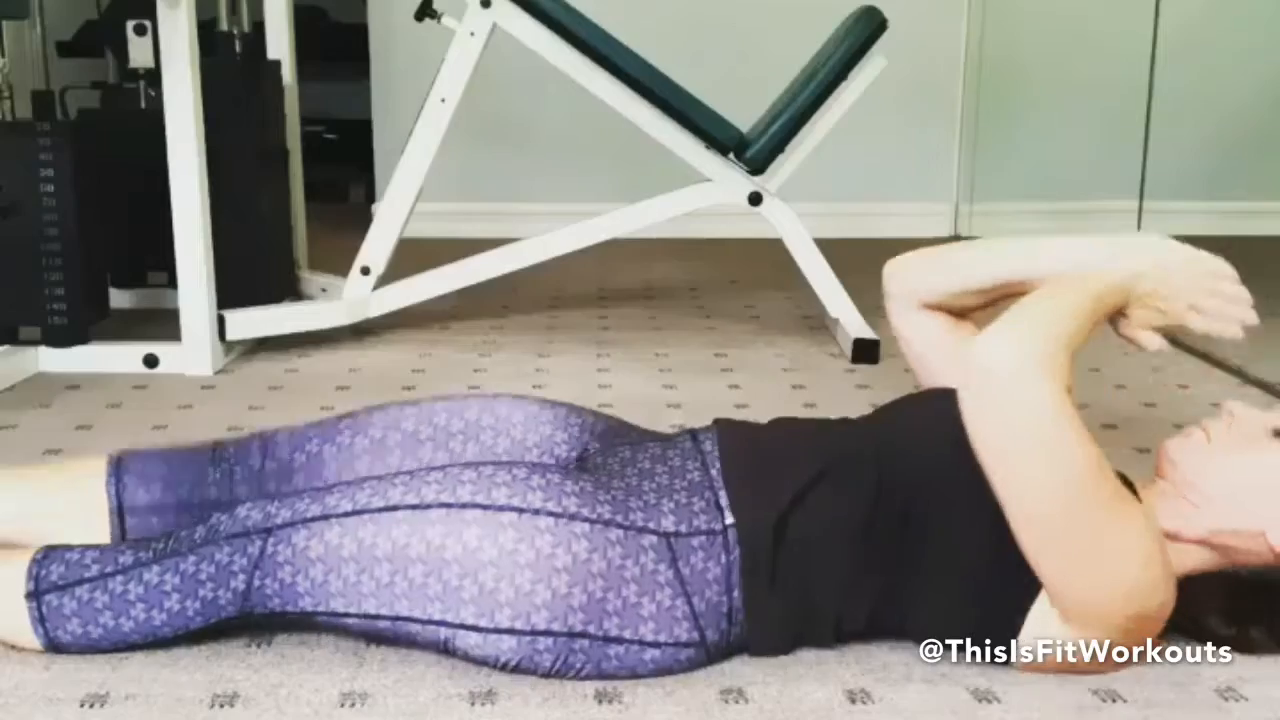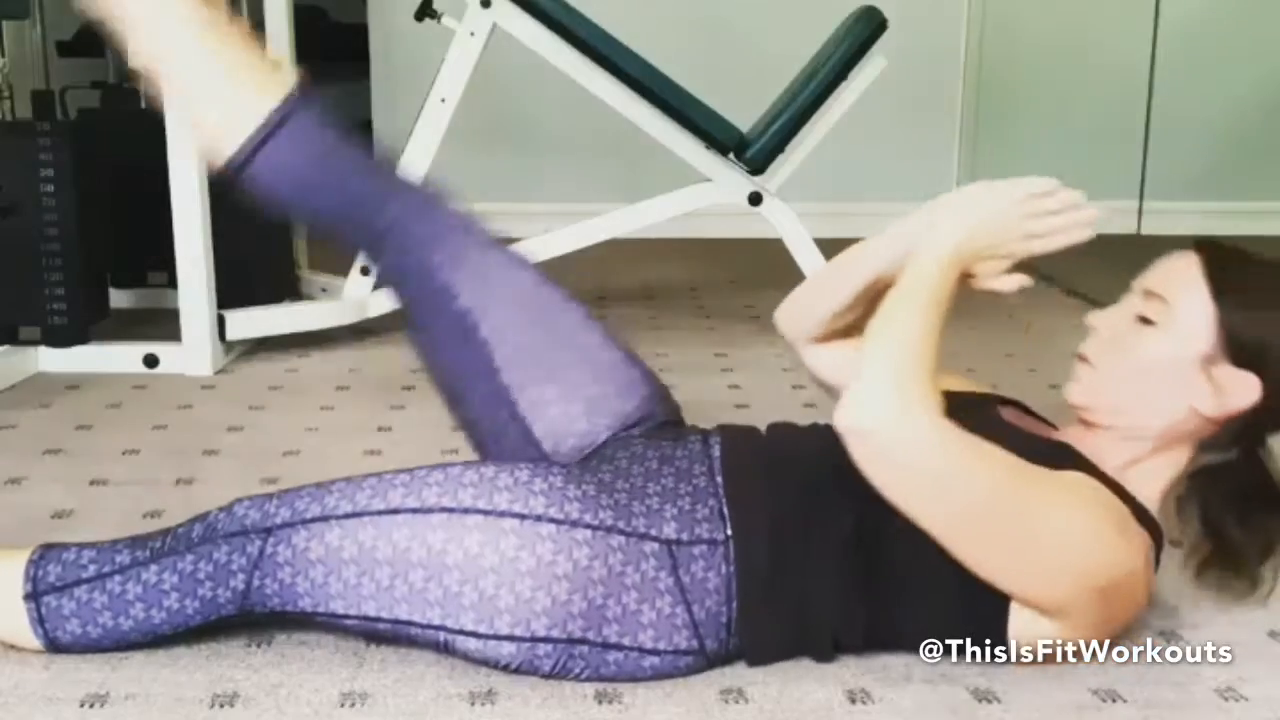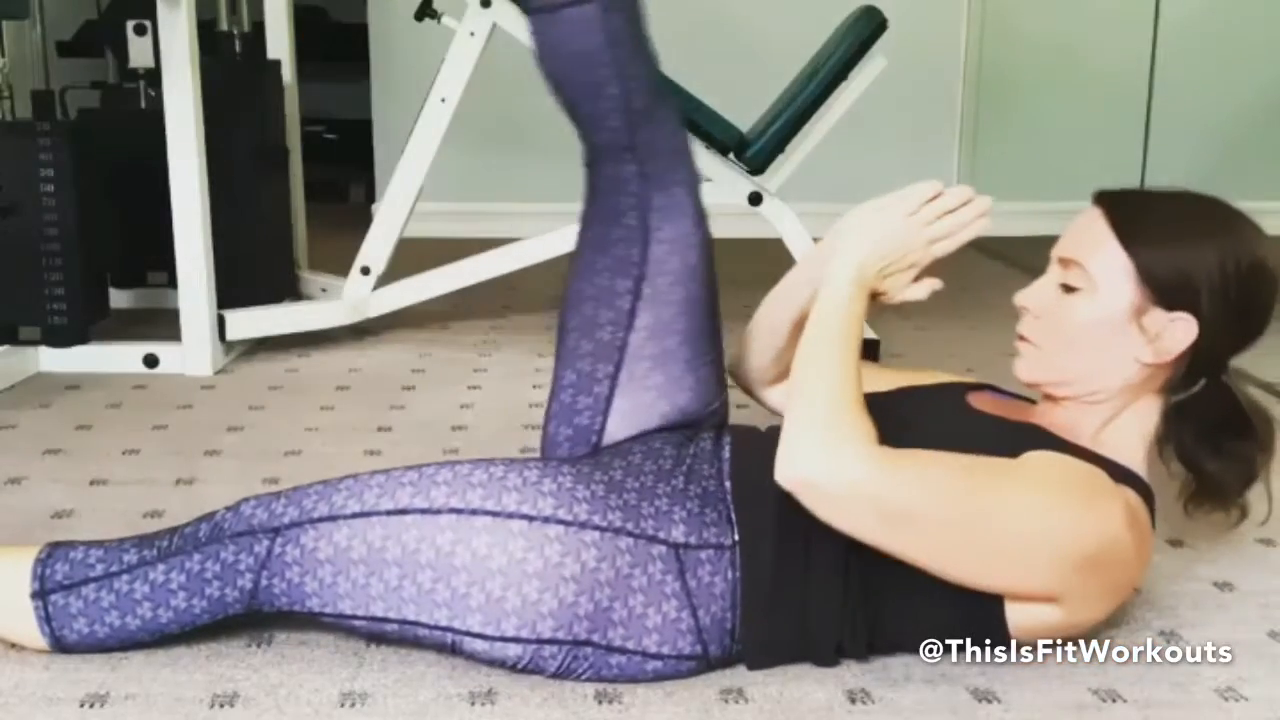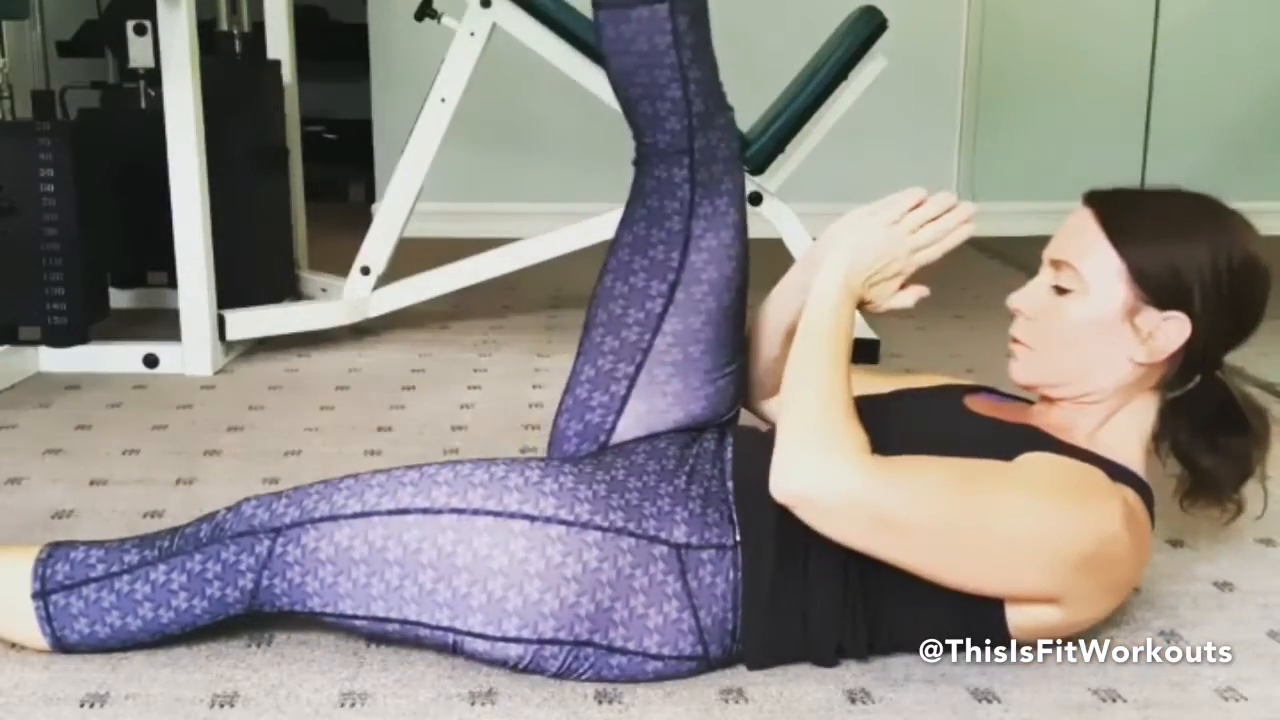
dt=0.4s
person 1, frame 1
left shoulder: (1119, 582)
right shoulder: (1062, 492)
left elbow: (1008, 375)
right elbow: (915, 289)
left wrist: (1107, 281)
right wrist: (1109, 259)
left hip: (675, 568)
right hip: (661, 470)
left knee: (254, 552)
right knee: (246, 474)
person 1, frame 2
left shoulder: (1097, 553)
right shoulder: (1035, 447)
left elbow: (880, 426)
right elbow: (815, 329)
left wrist: (944, 250)
right wrist: (937, 234)
left hip: (664, 574)
right hip: (658, 468)
left knee: (254, 546)
right knee: (380, 208)
person 1, frame 3
left shoulder: (1092, 526)
right shoulder: (1030, 418)
left elbow: (824, 467)
right elbow: (768, 368)
left wrist: (854, 269)
right wrist: (838, 259)
left hip: (667, 577)
right hip: (664, 468)
left knee: (261, 543)
right knee: (638, 156)
person 1, frame 4
left shoulder: (1089, 526)
right shoulder: (1025, 418)
left elbow: (817, 481)
right elbow: (768, 380)
left wrist: (838, 279)
right wrist: (826, 272)
left hip: (671, 578)
right hip: (668, 469)
left knee: (261, 544)
right knee: (687, 162)
